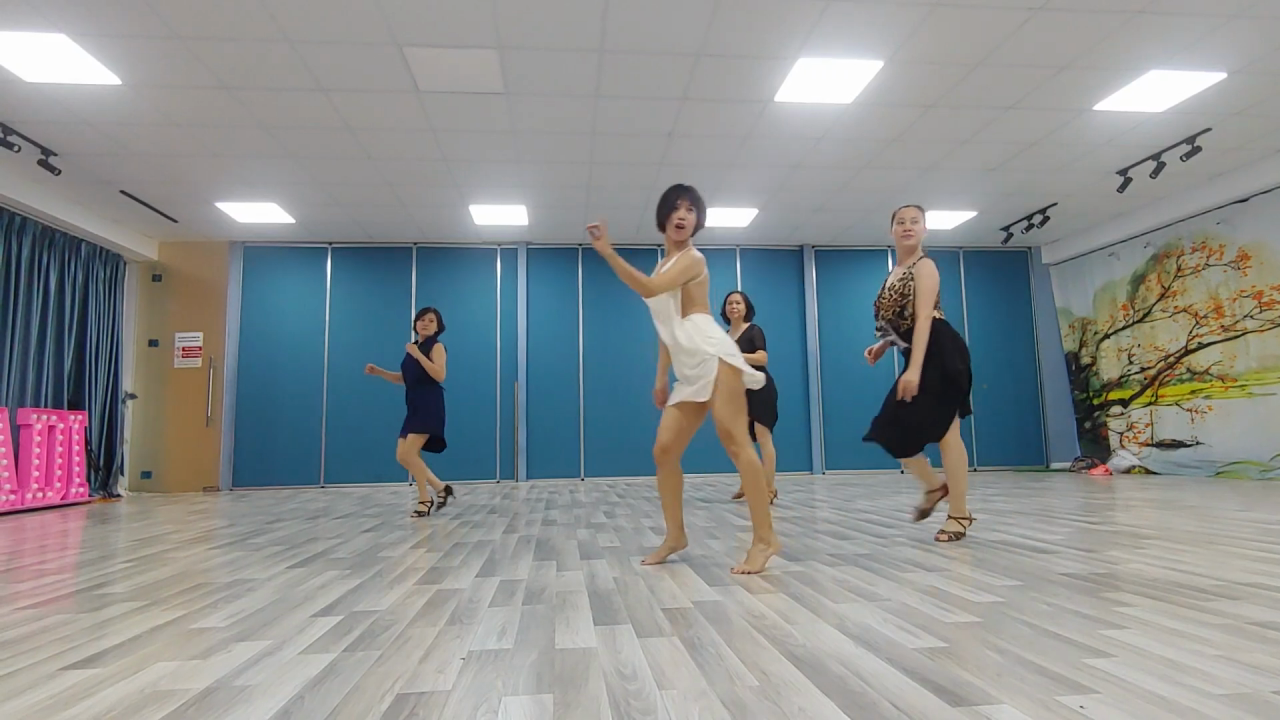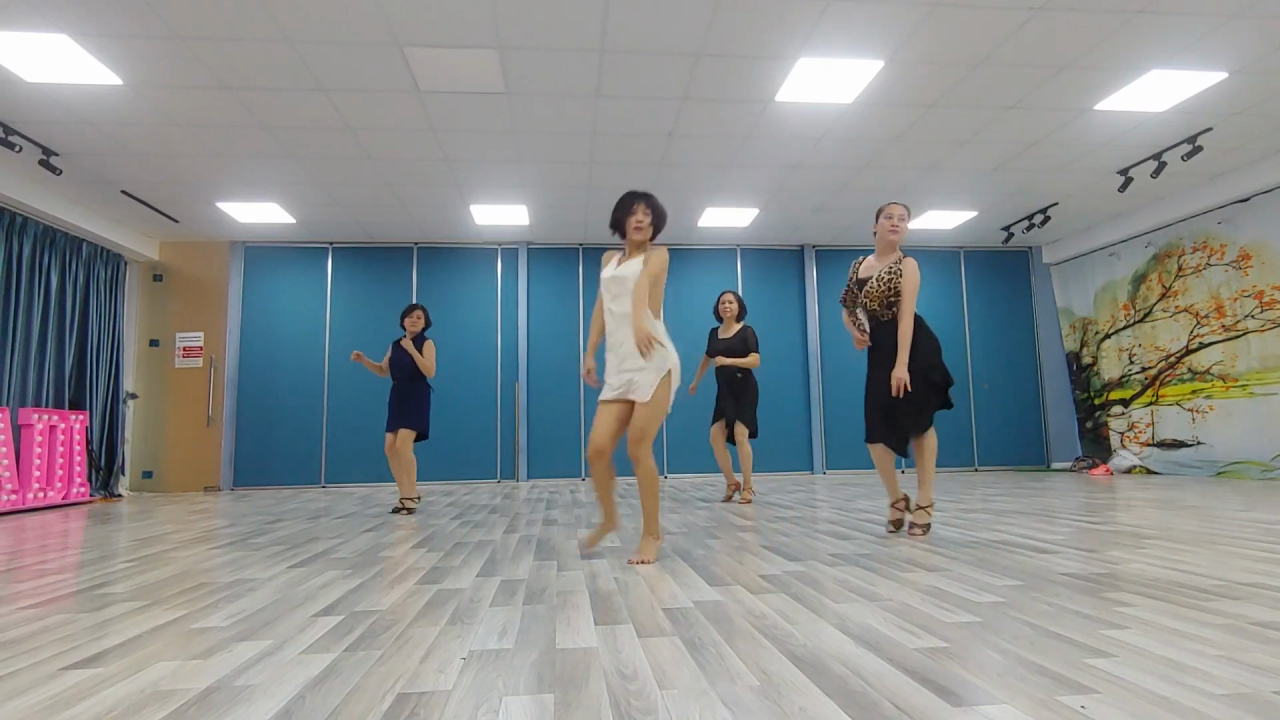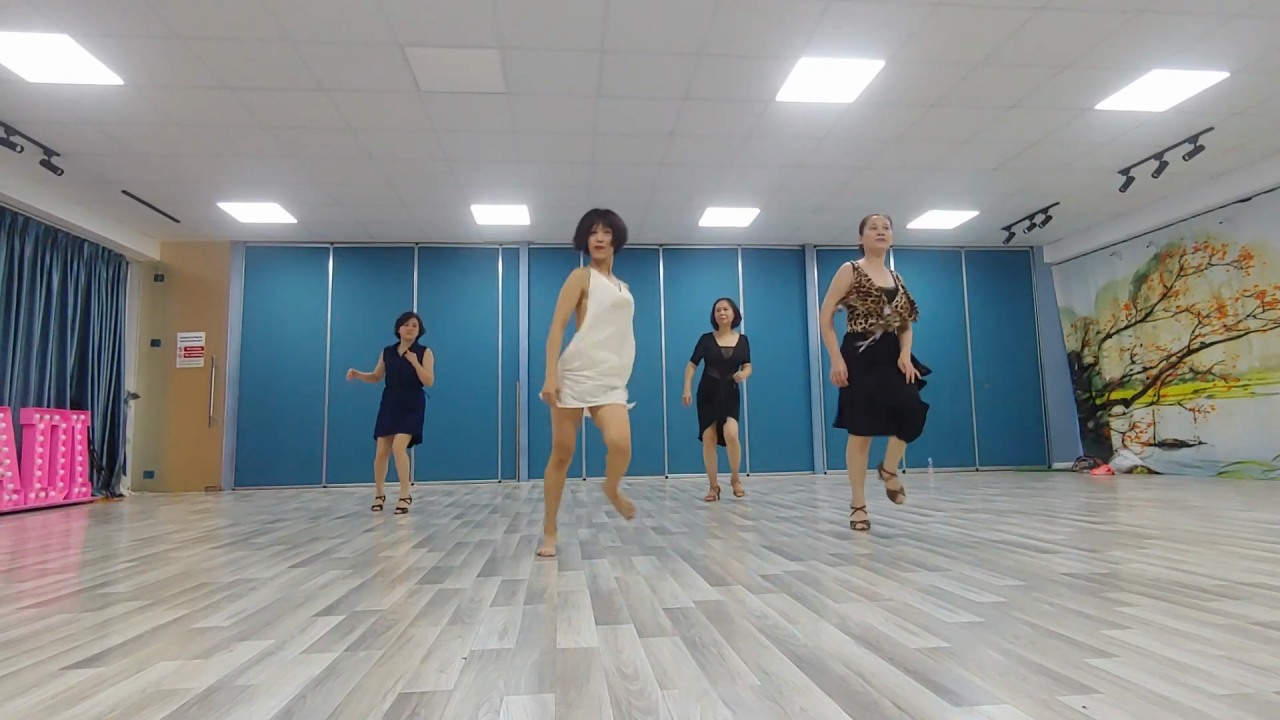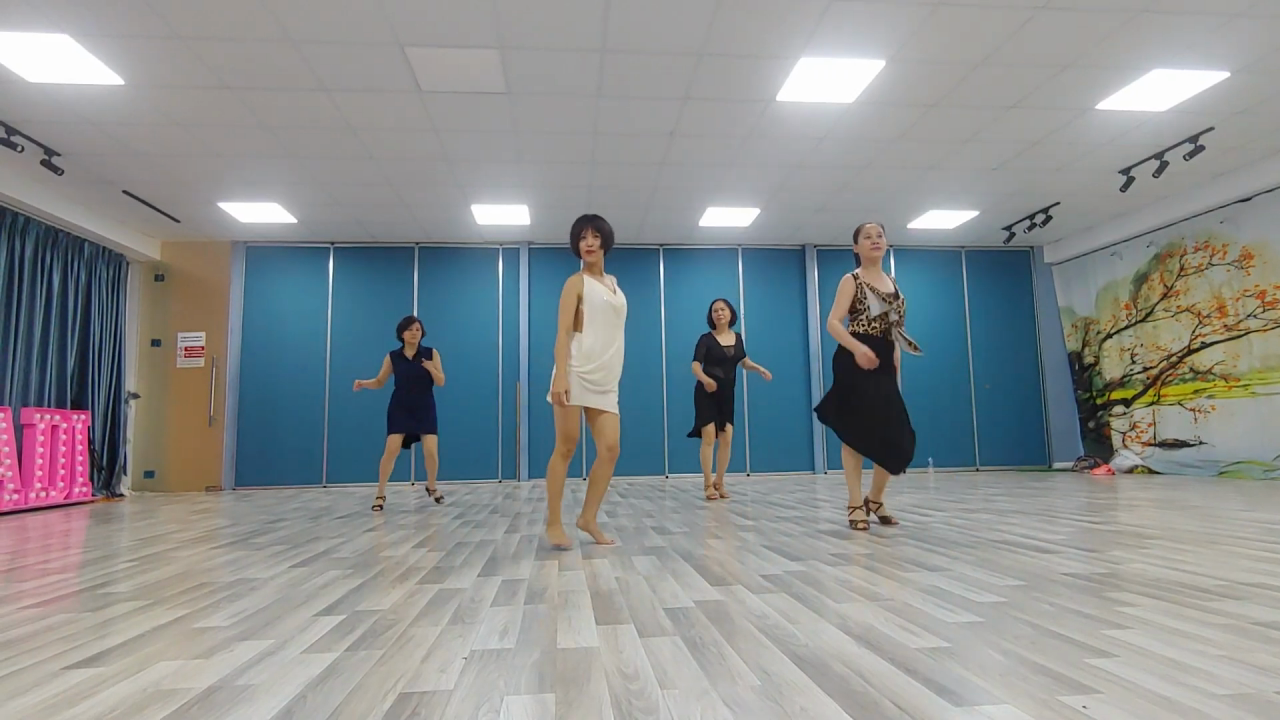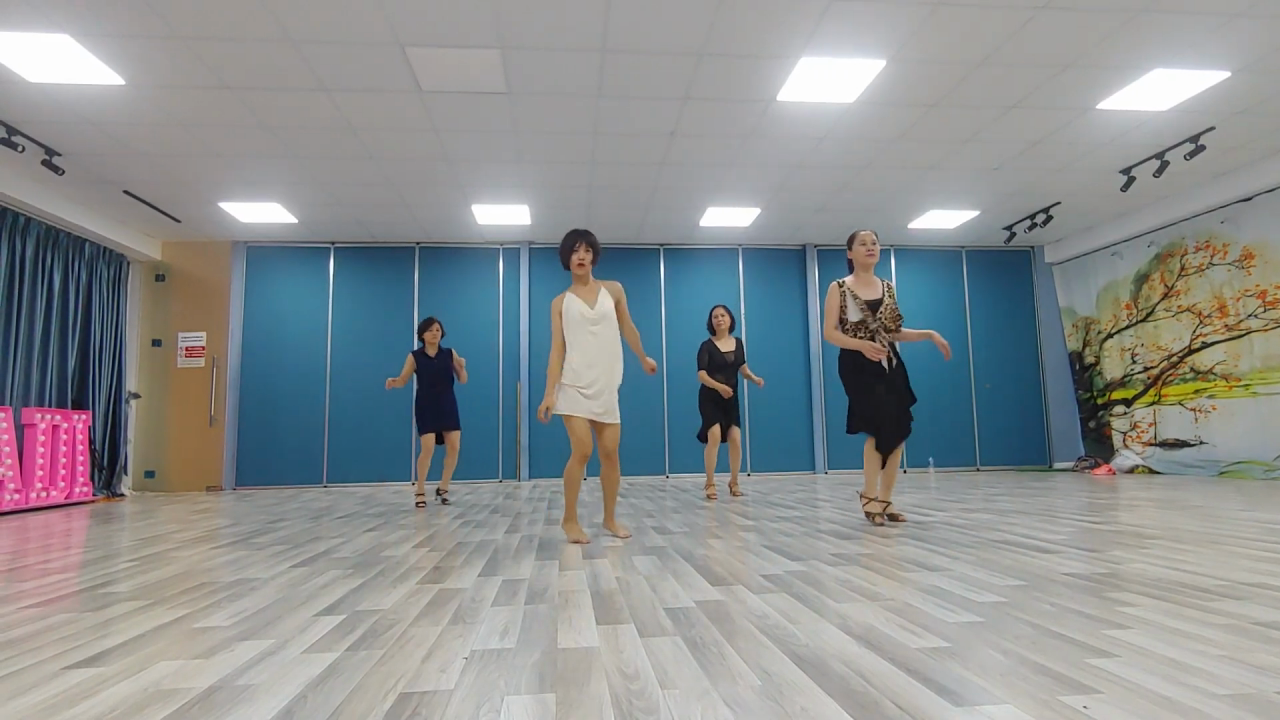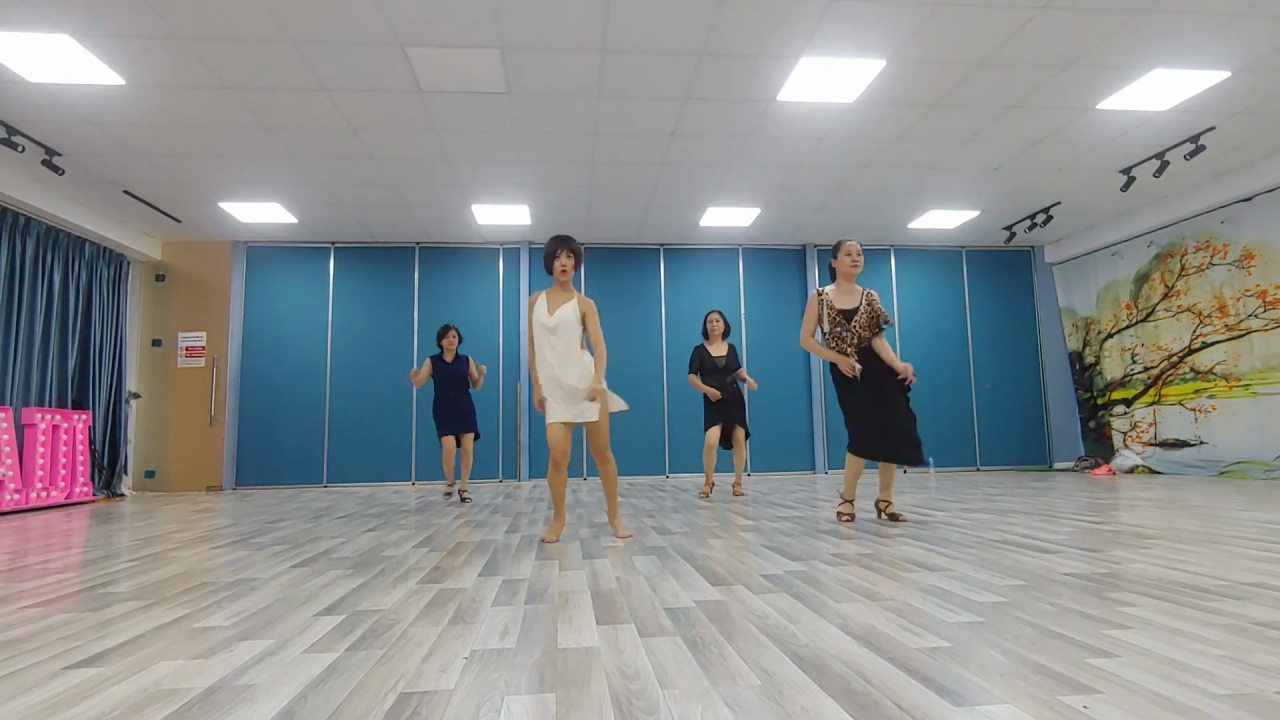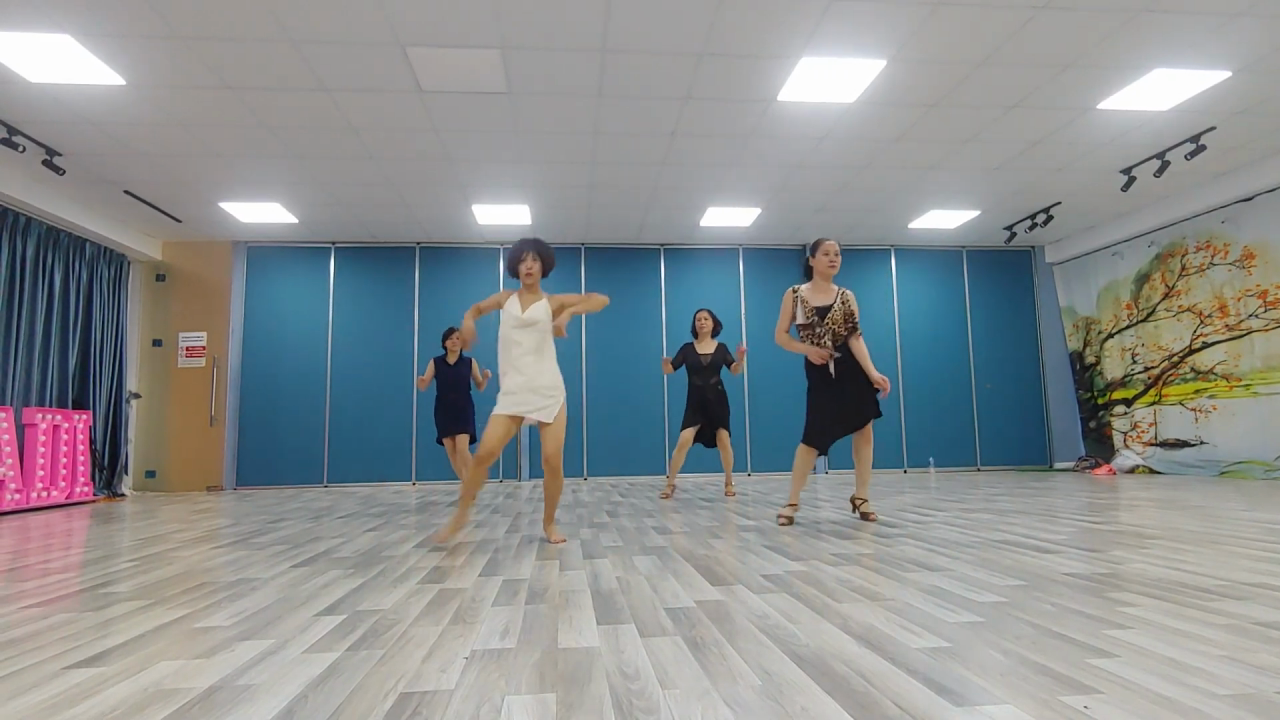
dt=0.3s
person 1, frame 1
left shoulder: (692, 260)
right shoulder: (661, 266)
left elbow: (649, 289)
left wrist: (608, 253)
right wrist: (661, 375)
left hip: (712, 355)
right hip: (689, 370)
left knee: (735, 443)
right knee: (664, 450)
left ankle: (764, 539)
right ankle: (675, 536)
person 1, frame 2
left shoulder: (657, 255)
right shoulder: (610, 261)
left elbow: (643, 287)
right elbow: (601, 312)
left wrist: (641, 323)
right wrist: (589, 355)
left hip: (654, 364)
right hip: (620, 369)
left knee: (638, 446)
right knee: (596, 448)
left ankle: (652, 534)
right ankle: (608, 518)
person 1, frame 3
left shoulder: (621, 288)
right shoulder: (580, 277)
right elbow: (557, 327)
left wrist: (624, 373)
right wrist: (550, 374)
left hip: (610, 379)
right hip: (574, 374)
left knee: (620, 444)
right knee: (561, 453)
left ankle: (611, 488)
right ankle: (550, 531)
person 1, frame 4
left shoulder: (613, 283)
right shoulder: (575, 283)
right elbow: (563, 332)
right wrist: (560, 375)
left hip: (604, 380)
right hip: (576, 374)
left knee: (610, 448)
right knee: (566, 446)
left ankle: (587, 518)
right ankle: (553, 522)
person 1, frame 5
left shoulder: (613, 290)
right shoulder: (560, 302)
left elbow: (628, 328)
right elbow: (557, 351)
left wrist: (643, 357)
right wrist: (549, 394)
left hip: (606, 387)
right hip: (574, 386)
left knee: (610, 456)
right knee: (582, 453)
left ankle: (610, 518)
right ankle: (570, 519)
person 1, frame 6
left shoulder: (585, 303)
right shoulder: (536, 301)
left elbow: (599, 346)
right elbow: (533, 346)
left wrist: (599, 382)
right wrist: (536, 385)
left hip: (587, 387)
right hip: (556, 390)
left knee: (602, 452)
right knee: (558, 456)
left ankle: (614, 516)
right ankle: (558, 517)
person 1, frame 7
left shoulder: (554, 302)
right shoulder: (505, 299)
left elbow: (602, 300)
right elbow: (474, 309)
left wrist: (570, 313)
right wrist: (467, 323)
left hip: (549, 391)
right hip: (512, 393)
left knee: (552, 461)
right knee: (484, 454)
left ankle: (549, 523)
right ankle: (459, 517)
person 2, frame 1
left shoulder: (924, 266)
right shoulder: (895, 273)
left elbow: (924, 317)
left wrist: (914, 368)
right wrist: (882, 345)
left hip: (940, 353)
right hip: (918, 357)
left knee: (945, 430)
right knee: (892, 427)
left ankle: (959, 514)
right ankle: (935, 487)
person 2, frame 2
left shoulder: (907, 265)
right shoulder: (860, 265)
left elbow: (907, 314)
right elbow: (848, 309)
left wrist: (901, 364)
right wrist: (855, 332)
left hip: (913, 347)
right hip: (879, 350)
left knee: (920, 424)
right knee: (877, 429)
left ankle: (923, 505)
right ankle: (897, 499)
person 2, frame 3
left shoulder: (896, 279)
right shoulder: (849, 271)
left elbow: (906, 323)
right elbow: (825, 316)
left wrist: (905, 354)
right wrist: (835, 358)
left hip: (890, 354)
right hip: (859, 355)
left knee: (908, 411)
right knee: (860, 430)
left ankle: (889, 470)
right ankle: (858, 505)
person 2, frame 4
left shoulder: (891, 282)
right shoulder: (851, 281)
right elbow: (833, 324)
left wrist: (900, 346)
right wrist: (856, 348)
left hip: (883, 364)
right hip: (855, 362)
left knee: (897, 434)
right knee: (855, 434)
left ankle: (874, 500)
right ankle: (856, 505)
person 2, frame 5
left shoulder: (888, 288)
right shoulder: (838, 288)
left elbow: (892, 330)
right elbow: (829, 332)
left wrist: (928, 334)
right wrist: (863, 345)
left hip: (888, 364)
right hip: (857, 366)
left knee: (897, 432)
right knee: (881, 429)
left ankle: (883, 500)
right ankle: (870, 495)
person 2, frame 6
left shoulder: (870, 297)
right shoulder: (820, 298)
left elbow: (878, 338)
right elbow: (806, 340)
left wrist: (898, 365)
right wrist: (836, 359)
left hip: (878, 370)
right hip: (847, 374)
left knee: (898, 433)
right knee: (865, 437)
left ankle: (885, 501)
right ankle: (847, 496)
person 2, frame 7
left shoulder: (846, 296)
right shoulder: (794, 294)
left elbow: (855, 337)
right elbow: (780, 335)
left wrist: (872, 372)
right wrist: (808, 349)
left hip: (851, 366)
right hip: (820, 369)
left knee: (864, 429)
right knee: (814, 436)
left ankle: (860, 499)
right ankle: (792, 501)
person 3, frame 1
left shoulder: (754, 331)
right shoulder: (726, 336)
left elbow: (762, 358)
left wrist: (739, 355)
left hip: (761, 388)
right hip: (743, 392)
left knee: (763, 437)
left ankle: (770, 488)
person 3, frame 2
left shoulder: (746, 331)
right shoulder: (714, 332)
left elbow: (755, 360)
right elbow: (707, 358)
left wrist: (729, 361)
right wrist: (695, 380)
left hip: (745, 391)
right hip: (724, 392)
left knee: (740, 437)
right knee: (715, 436)
left ankle: (747, 487)
right ankle: (732, 483)
person 3, frame 3
left shoulder: (742, 340)
right shoulder: (706, 339)
left elbow: (748, 367)
right elbow: (692, 365)
left wrist: (743, 373)
right wrist: (687, 388)
left hip: (730, 395)
right hip: (708, 395)
left knee: (731, 434)
right knee: (708, 439)
left ankle: (735, 479)
right ankle: (713, 487)
person 3, frame 4
left shoulder: (737, 338)
right shoulder: (706, 339)
left elbow: (744, 361)
right elbow: (695, 366)
left wrist: (760, 369)
right wrist: (704, 378)
left hip: (727, 394)
right hip: (706, 393)
left knee: (726, 440)
right knee: (709, 437)
left ankle: (719, 483)
right ankle: (708, 485)
person 3, frame 5
left shoulder: (737, 343)
right shoulder: (706, 346)
left elbow: (742, 367)
right elbow: (701, 375)
left wrist: (754, 377)
right wrist: (718, 386)
left hip: (731, 399)
right hip: (710, 398)
left knee: (735, 440)
right knee: (714, 437)
left ankle: (734, 482)
right ankle: (710, 484)
person 3, frame 6
left shoulder: (731, 348)
right shoulder: (699, 350)
right elbow: (692, 378)
left wrist: (748, 379)
right wrist: (704, 388)
left hip: (734, 399)
right hip: (712, 403)
left knee: (739, 440)
right knee: (711, 442)
left ankle: (737, 483)
right ankle: (708, 482)
person 3, frame 7
left shoulder: (720, 348)
right shoulder: (687, 348)
left elbow: (735, 370)
right elbow: (669, 369)
left wrist: (740, 358)
right wrist: (665, 364)
left hip: (717, 399)
right hip: (694, 401)
left knee: (723, 441)
right knee: (684, 441)
left ankle: (728, 483)
right ankle: (670, 483)
person 4, frame 1
left shoulder: (436, 346)
right shoulder: (412, 348)
left elbow: (440, 375)
right elbow: (405, 378)
left wrist: (418, 355)
right wrist: (379, 371)
left hip: (429, 404)
right hip: (414, 405)
left knee: (410, 452)
right knee: (403, 455)
left ankle: (425, 498)
right ankle: (440, 487)
person 4, frame 2
left shoulder: (426, 343)
right shoulder: (396, 345)
left elbow: (430, 372)
right elbow: (383, 371)
left wrist: (412, 350)
right wrist: (363, 360)
left hip: (416, 398)
right hip: (397, 398)
left knee: (402, 445)
right knee: (390, 449)
left ankle: (412, 495)
right ankle: (406, 494)
person 4, frame 3
left shoulder: (424, 352)
right shoulder: (387, 352)
left elbow: (429, 382)
right elbow: (376, 377)
left wrist: (415, 363)
right wrist: (357, 374)
left hip: (412, 406)
right hip: (389, 404)
left knee: (398, 448)
right knee: (381, 453)
left ankle: (405, 496)
right ankle: (379, 494)
person 4, frame 4
left shoulder: (431, 353)
right shoulder: (393, 357)
left elbow: (441, 382)
right elbow: (379, 382)
left wrist: (432, 370)
right wrist: (363, 384)
left hip: (425, 407)
right hip: (400, 407)
left knee: (431, 452)
right knee: (391, 450)
left ankle: (432, 486)
right ankle: (380, 495)
person 4, frame 5
left shoulder: (450, 354)
right shoulder: (415, 356)
left elbow: (463, 380)
right elbow: (403, 380)
left wrist: (461, 367)
right wrist: (393, 382)
left hip: (447, 404)
right hip: (425, 405)
left knee: (454, 446)
right knee: (428, 448)
left ankle: (443, 488)
right ankle: (420, 492)
person 4, frame 6
left shoulder: (466, 361)
right shoulder: (432, 361)
left elbow: (476, 386)
right elbow: (418, 384)
left wrist: (481, 375)
right wrist: (413, 377)
left hip: (464, 408)
right hip: (443, 409)
left knee: (467, 449)
right knee: (449, 450)
left ankle: (463, 488)
right ankle: (450, 482)
person 4, frame 7
left shoulder: (470, 362)
right shoulder: (435, 363)
left elbow: (480, 387)
right elbow: (423, 387)
left wrist: (486, 378)
right wrist: (420, 382)
left hip: (464, 409)
right hip: (444, 410)
left knee: (462, 448)
right knee: (451, 451)
